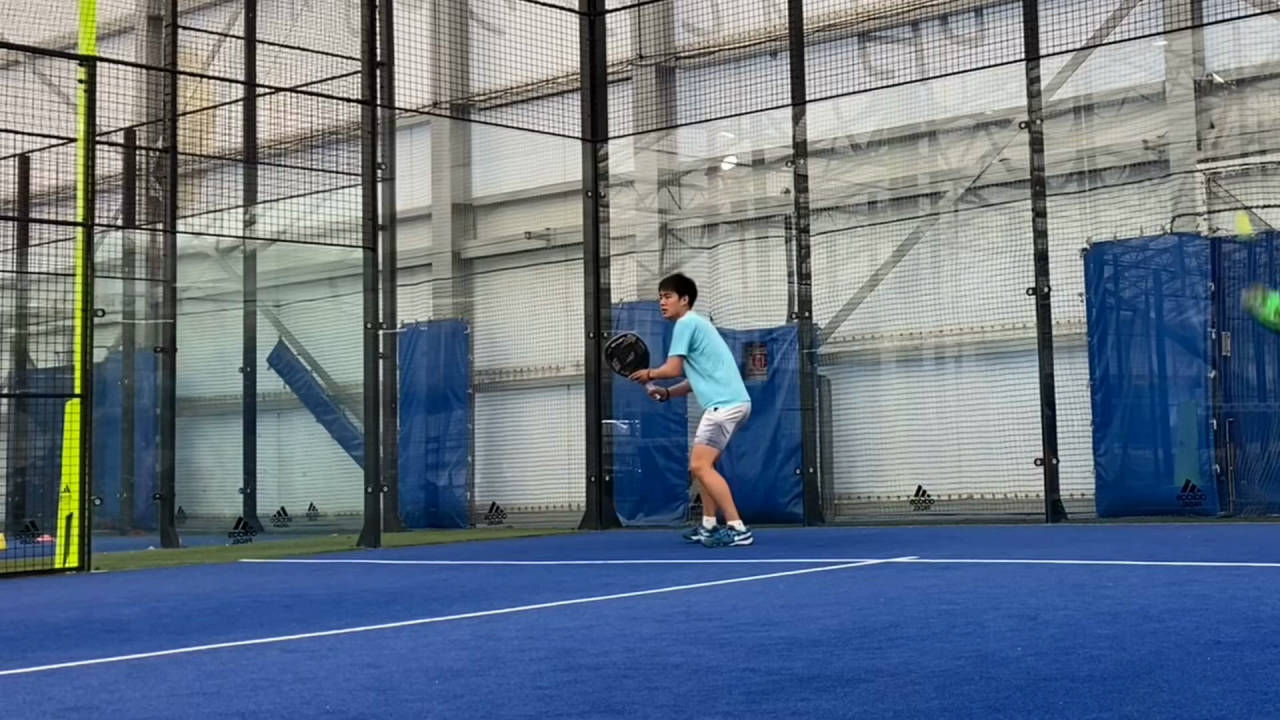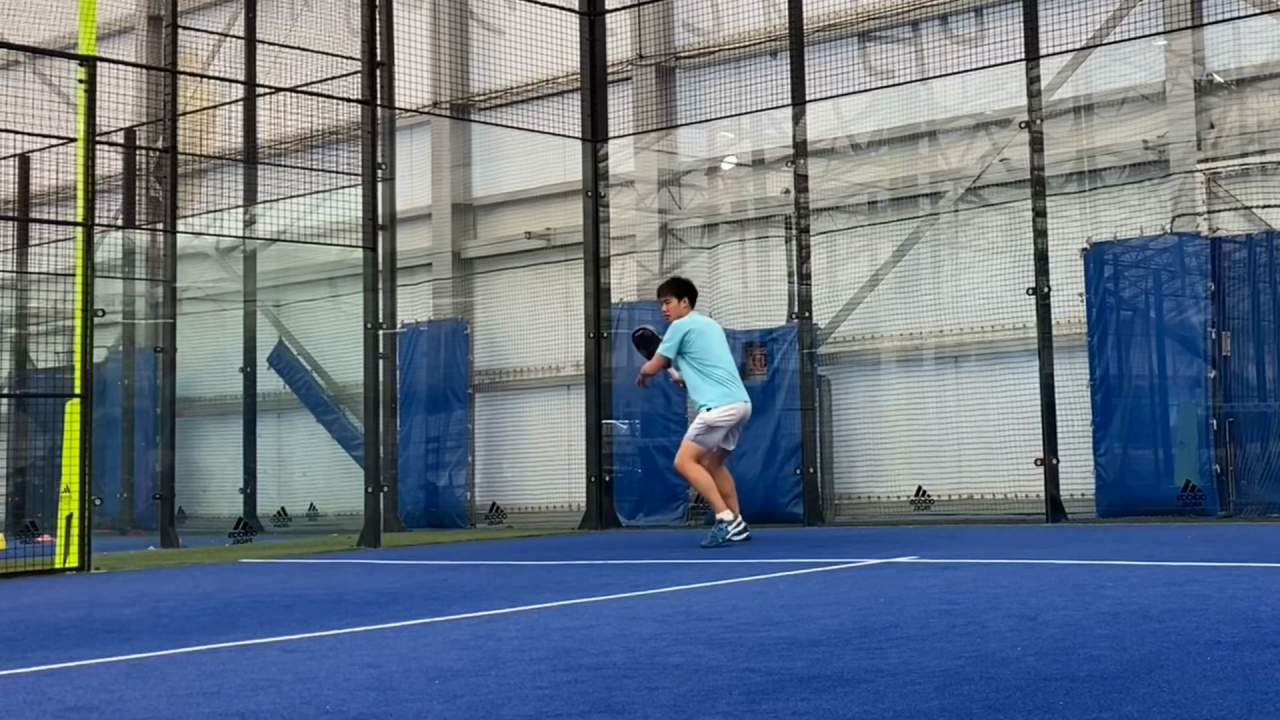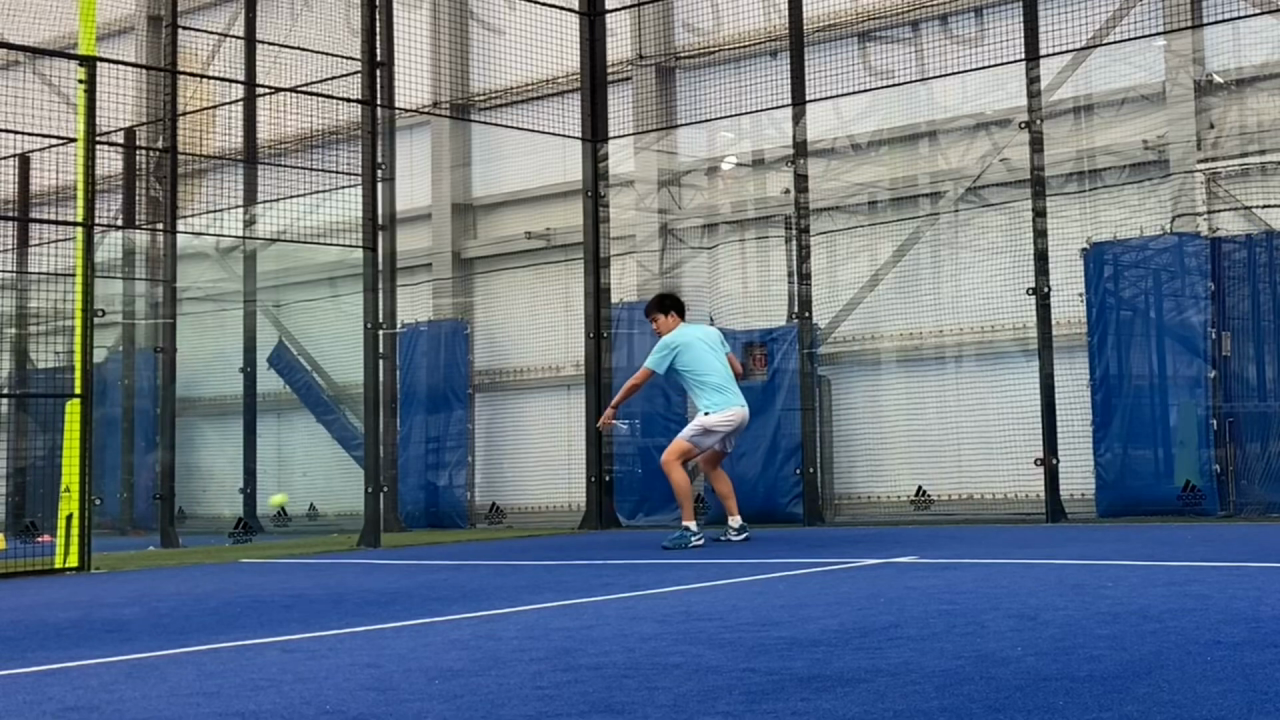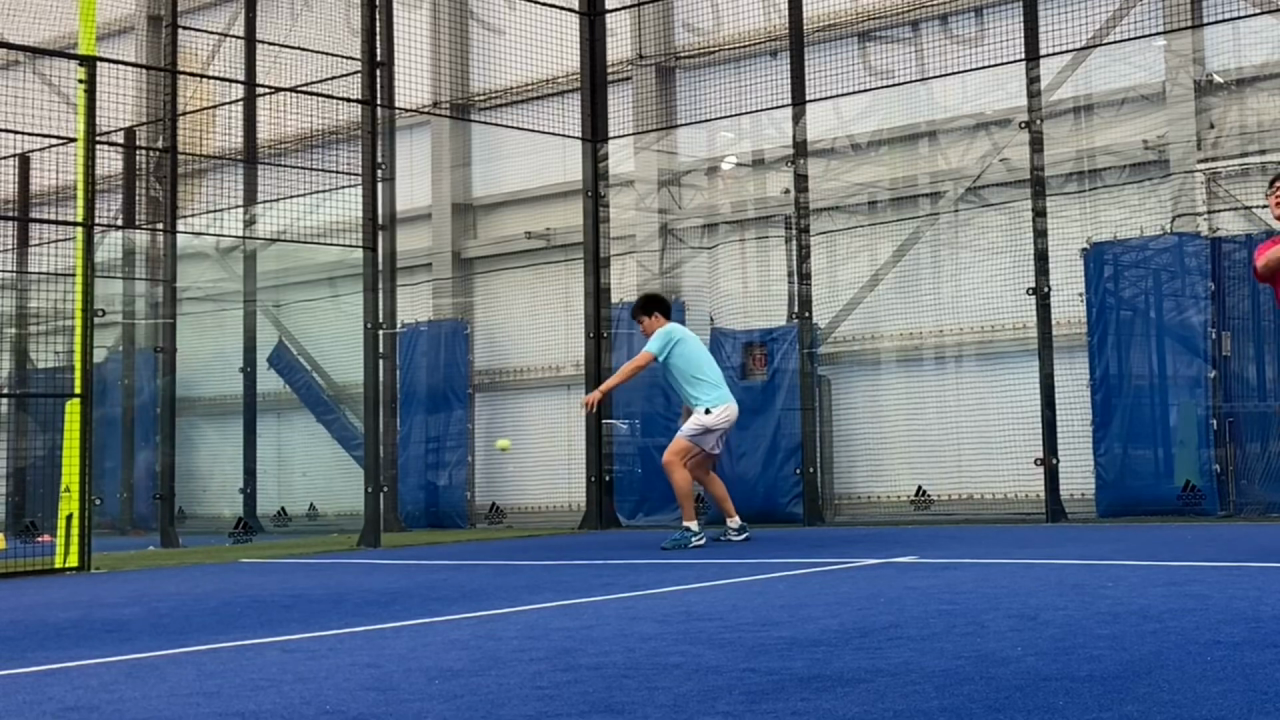
dt=0.2s
person 1, frame 1
left shoulder: (686, 323)
right shoulder: (698, 324)
left elbow: (672, 369)
left wrist: (645, 374)
right wrist: (668, 393)
left hip: (725, 404)
right hip: (735, 402)
left knee: (698, 466)
right knee: (704, 463)
left ankle: (737, 529)
right ankle: (709, 525)
person 1, frame 2
left shoulder: (681, 327)
right shoulder: (711, 325)
left elbow: (653, 367)
left wrist: (642, 376)
right wrist: (688, 379)
left hip: (721, 407)
right hip: (741, 403)
left knee: (684, 462)
right knee: (713, 462)
left ankle: (726, 519)
right ankle: (736, 524)
person 1, frame 3
left shoulder: (670, 342)
right shoulder: (711, 332)
left elbow: (637, 380)
right elbow: (737, 370)
left wrist: (612, 408)
left hip: (720, 412)
right hip: (739, 410)
left knee: (670, 460)
right knee: (709, 463)
left ankle: (690, 528)
right ankle: (737, 525)
person 1, frame 4
left shoulder: (668, 333)
right shoulder: (674, 339)
left elbow: (635, 365)
left wrist: (600, 391)
right wrist: (688, 412)
left hip: (714, 408)
right hip: (726, 408)
left knee: (671, 460)
right knee: (698, 469)
left ankle: (691, 529)
right ankle: (736, 526)
